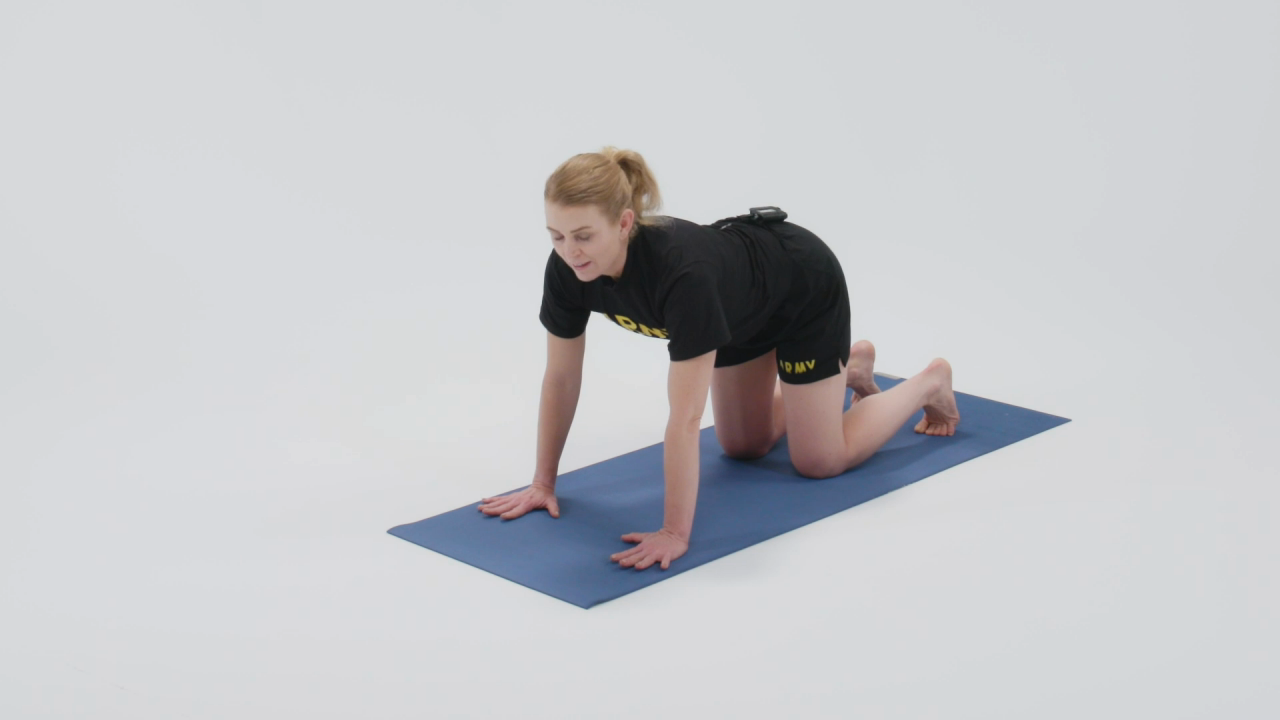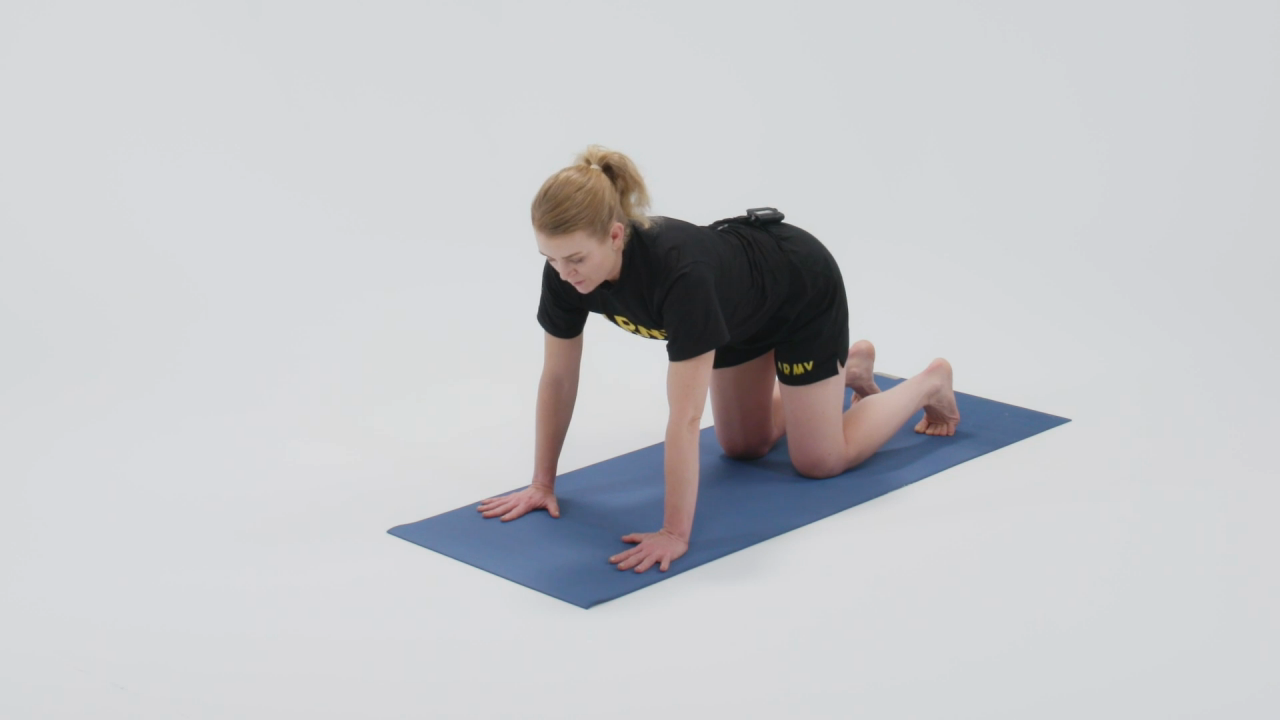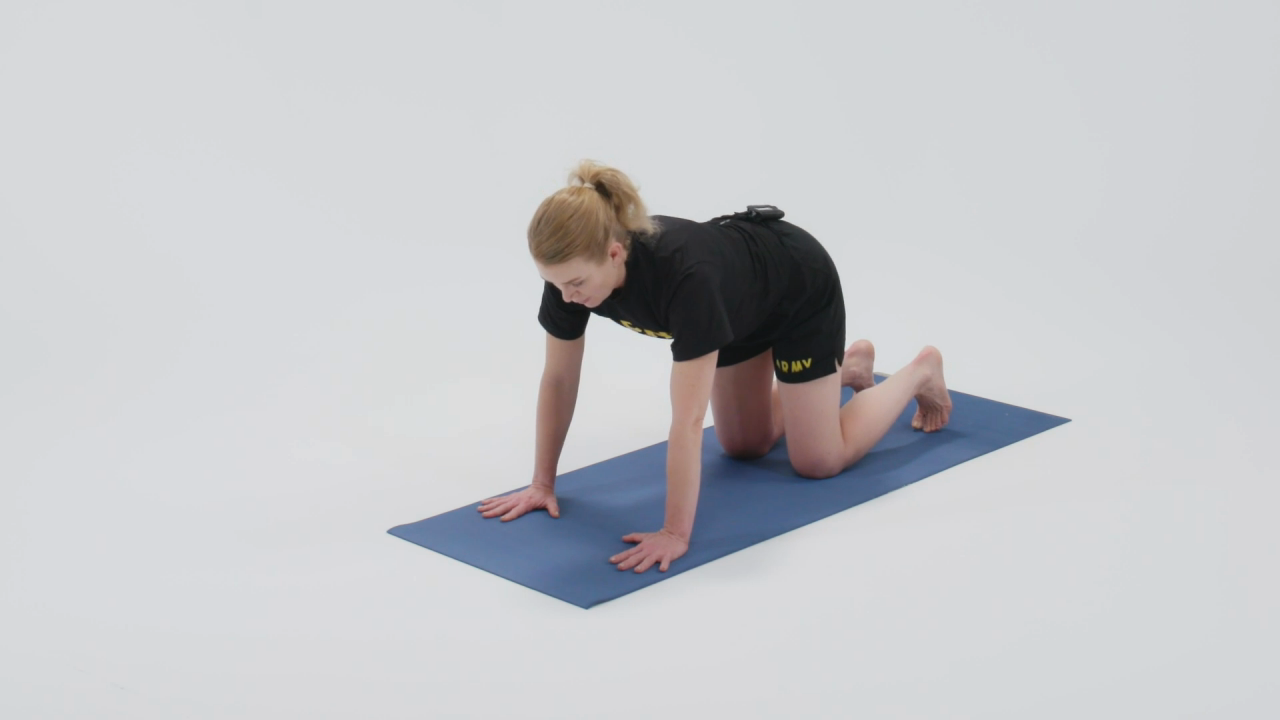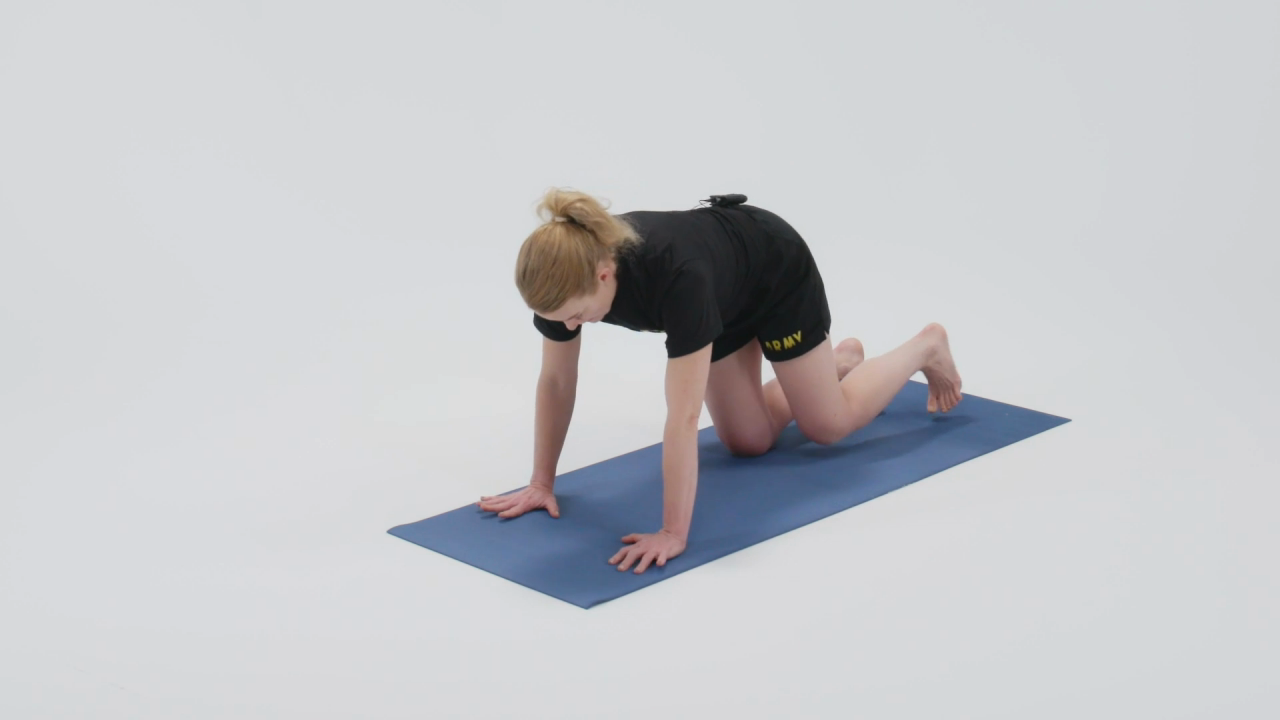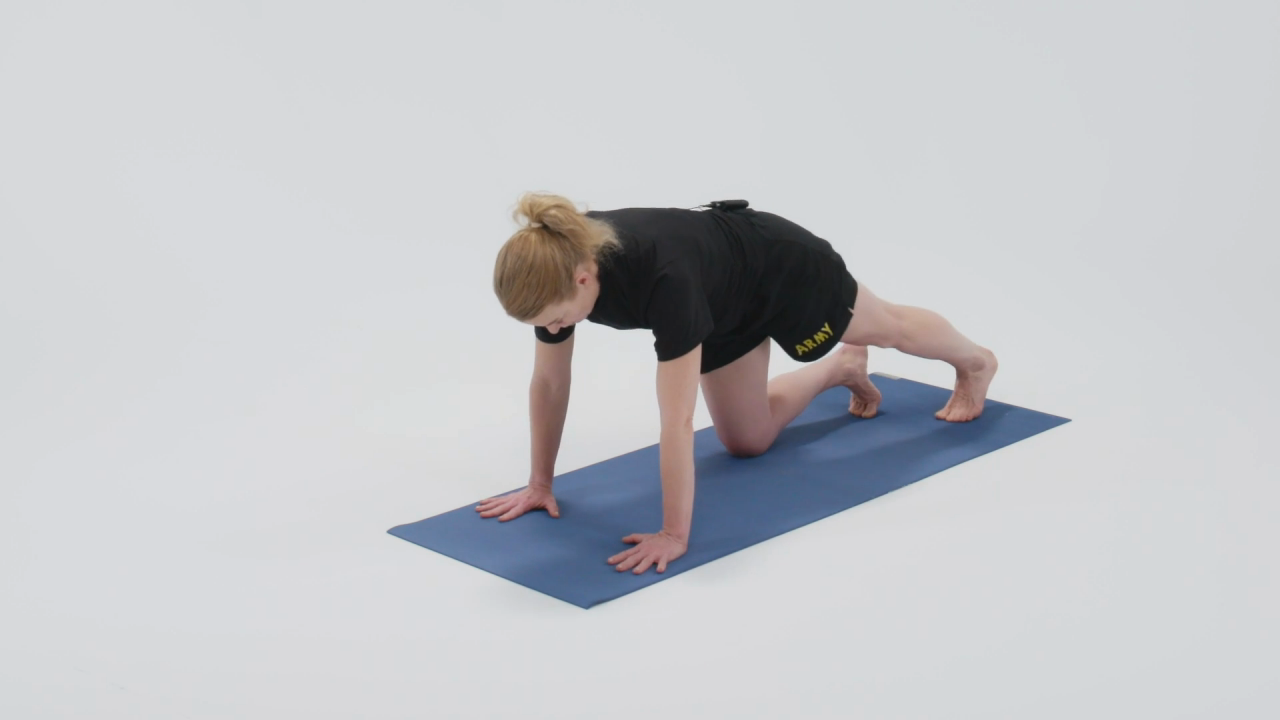
dt=1s
person 1, frame 1
left shoulder: (682, 271)
right shoulder: (568, 267)
left elbow: (685, 417)
right elbow: (561, 378)
left wrist: (675, 532)
right wrist: (543, 481)
left hip: (804, 290)
right hip: (744, 303)
left knee: (819, 460)
right knee: (744, 446)
left ankle: (930, 382)
right ankle: (850, 366)
person 1, frame 2
left shoulder: (679, 272)
right shoulder: (566, 269)
left elbow: (685, 418)
right elbow: (558, 380)
left wrist: (675, 532)
right wrist: (542, 483)
left hip: (802, 291)
right hip: (743, 303)
left knee: (818, 460)
right knee: (744, 447)
left ankle: (930, 382)
right ankle: (849, 366)
person 1, frame 3
left shoulder: (684, 276)
right shoulder: (573, 265)
left elbow: (687, 420)
right elbow: (558, 379)
left wrist: (675, 533)
right wrist: (542, 482)
left hip: (800, 290)
right hip: (744, 300)
left knee: (817, 460)
right knee: (744, 446)
left ankle: (920, 373)
right ankle: (847, 367)
person 1, frame 4
left shoulder: (677, 275)
right shoulder: (566, 270)
left elbow: (683, 416)
right elbow: (556, 380)
left wrist: (674, 532)
right wrist: (542, 483)
left hip: (777, 273)
right hip: (726, 292)
left knee: (828, 425)
right knee: (748, 442)
left ankle: (928, 347)
right ankle: (839, 361)
person 1, frame 5
left shoulder: (662, 277)
right shoulder: (556, 266)
left elbow: (677, 420)
right elbow: (549, 382)
left wrist: (675, 535)
right wrist: (540, 483)
left hip: (782, 270)
right hip: (727, 302)
left knee: (888, 328)
right knee: (746, 441)
left ankle: (974, 361)
right ankle: (842, 367)
